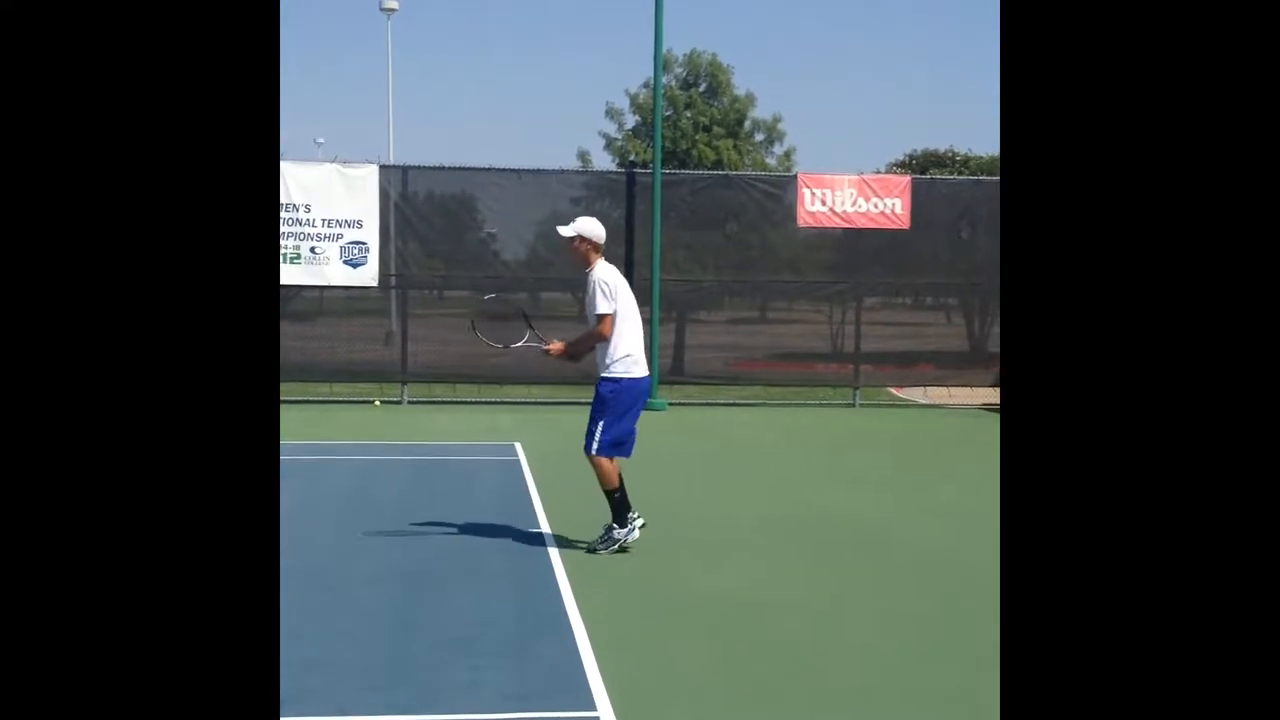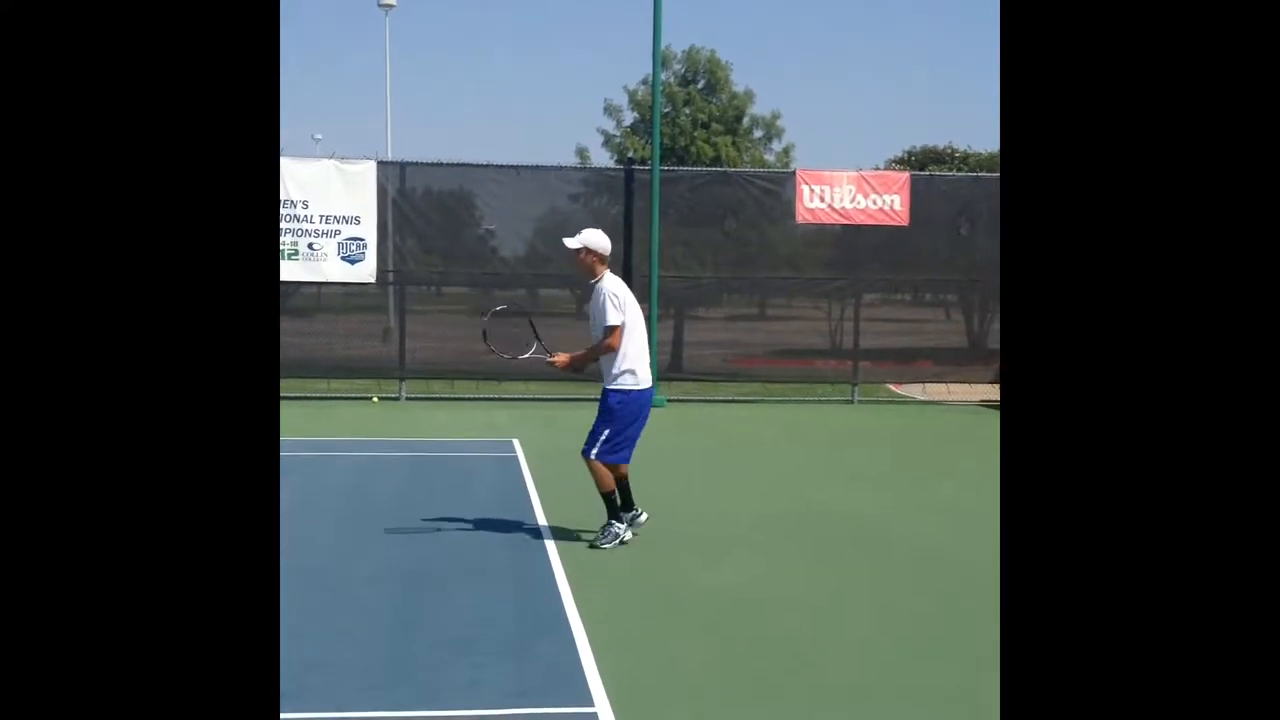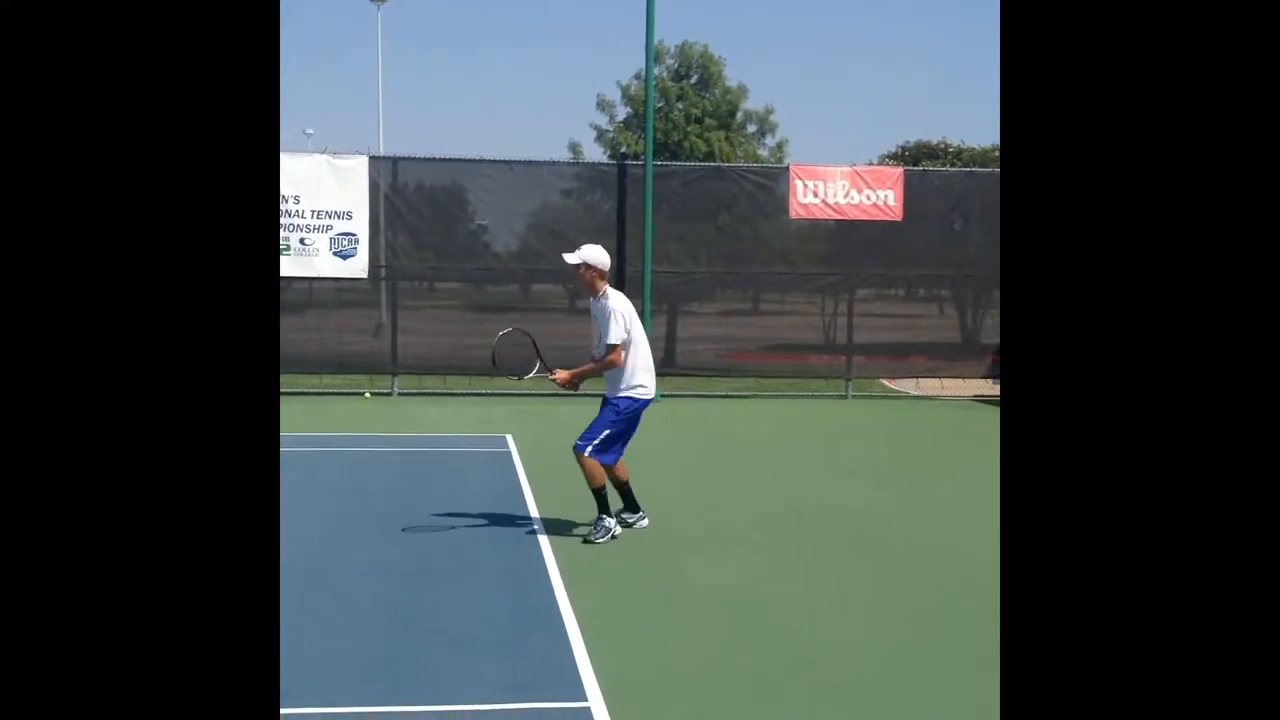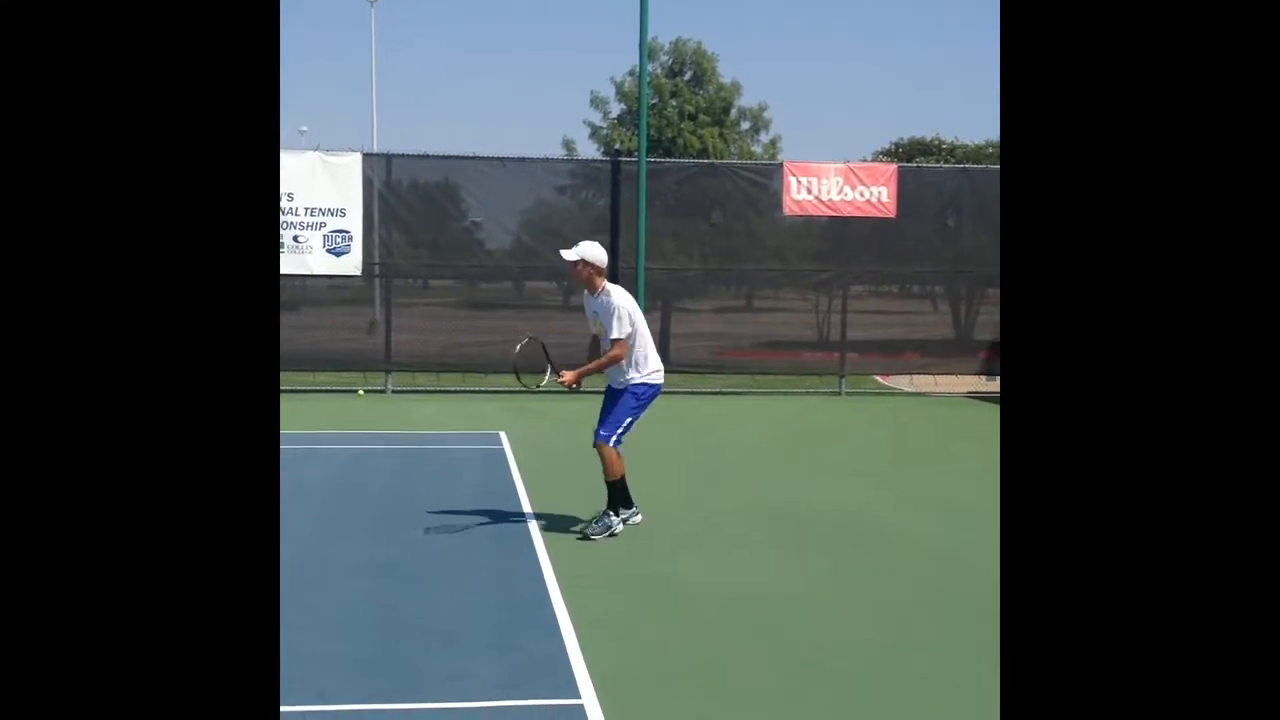
dt=0.1s
person 1, frame 1
left shoulder: (600, 277)
right shoulder: (605, 274)
left elbow: (604, 330)
left wrist: (566, 348)
right wrist: (575, 348)
left hip: (620, 377)
right hip: (630, 375)
left knee: (597, 450)
right knee: (609, 448)
left ankle: (621, 525)
right ankle: (625, 517)
person 1, frame 2
left shoulder: (608, 289)
right shoulder: (606, 286)
left elbow: (612, 342)
left wrist: (574, 360)
right wrist: (582, 360)
left hip: (626, 387)
right hip: (633, 384)
left knee: (594, 455)
right knee: (611, 452)
left ankle: (617, 522)
right ankle: (630, 511)
person 1, frame 3
left shoulder: (614, 306)
right shoulder: (596, 302)
left elbow: (614, 359)
left wrist: (572, 374)
right wrist: (579, 374)
left hip: (632, 394)
right hip: (618, 391)
left knee: (584, 451)
right knee: (607, 453)
left ankle: (607, 518)
right ankle: (633, 511)
person 1, frame 4
left shoulder: (617, 301)
right shoulder: (590, 297)
left elbow: (617, 352)
left wrist: (579, 373)
right wrist: (585, 368)
left hip: (643, 381)
right hip: (620, 381)
left knee: (605, 439)
right knee: (608, 442)
left ankle: (613, 514)
right ankle: (627, 508)
